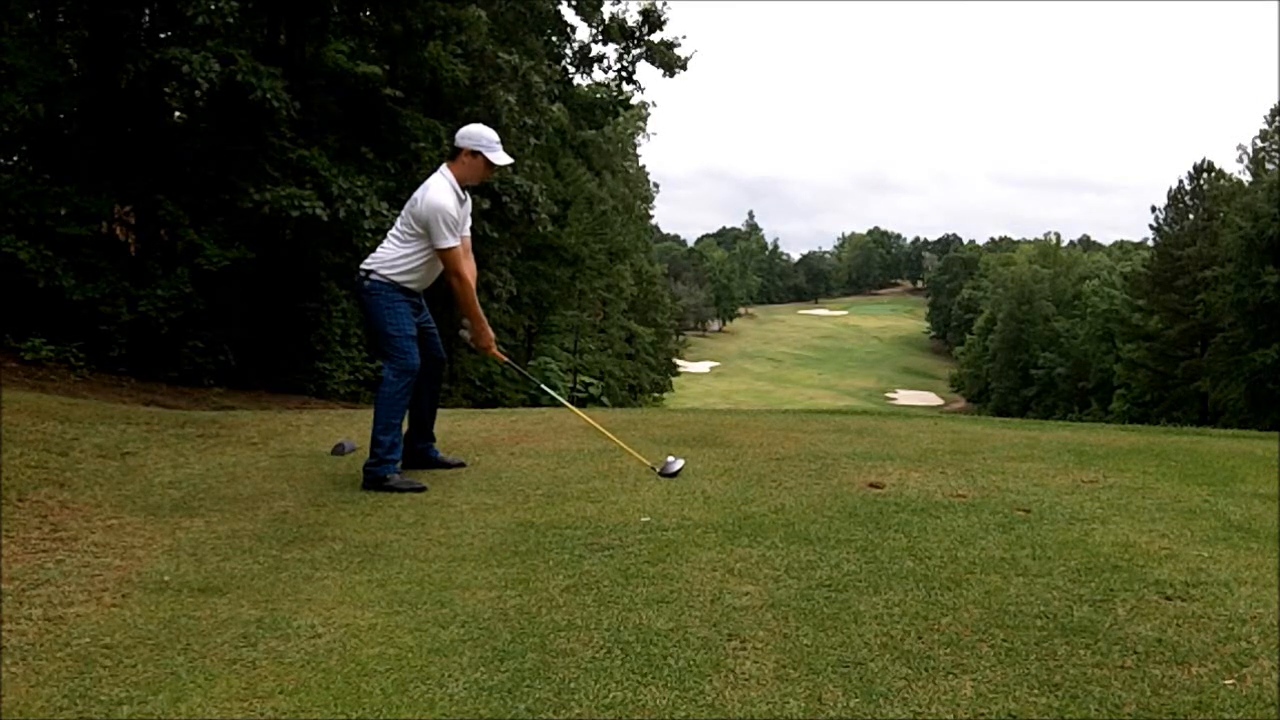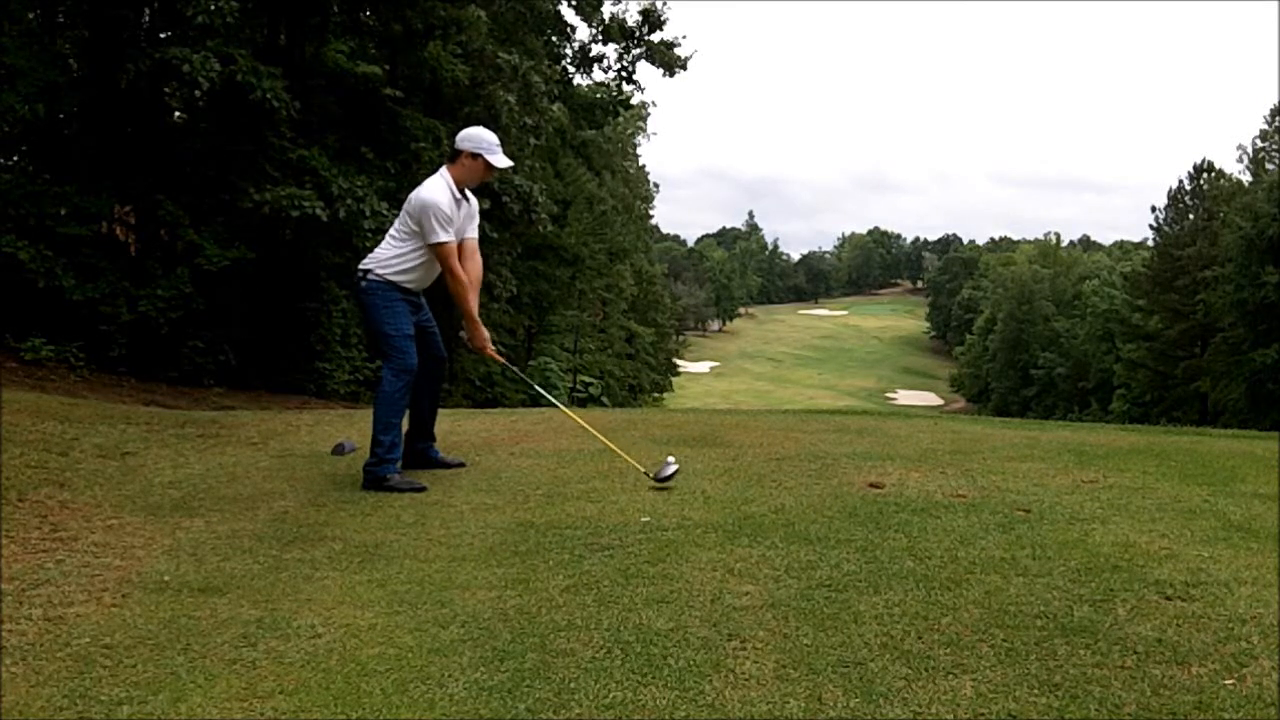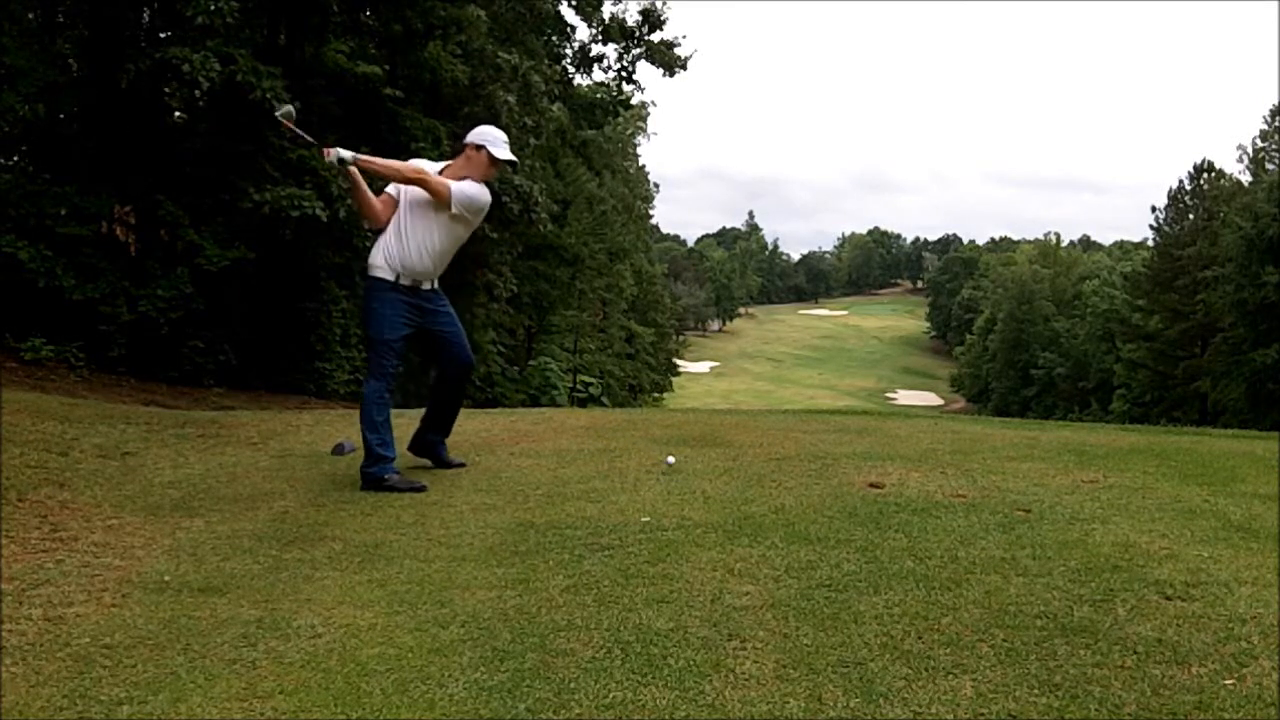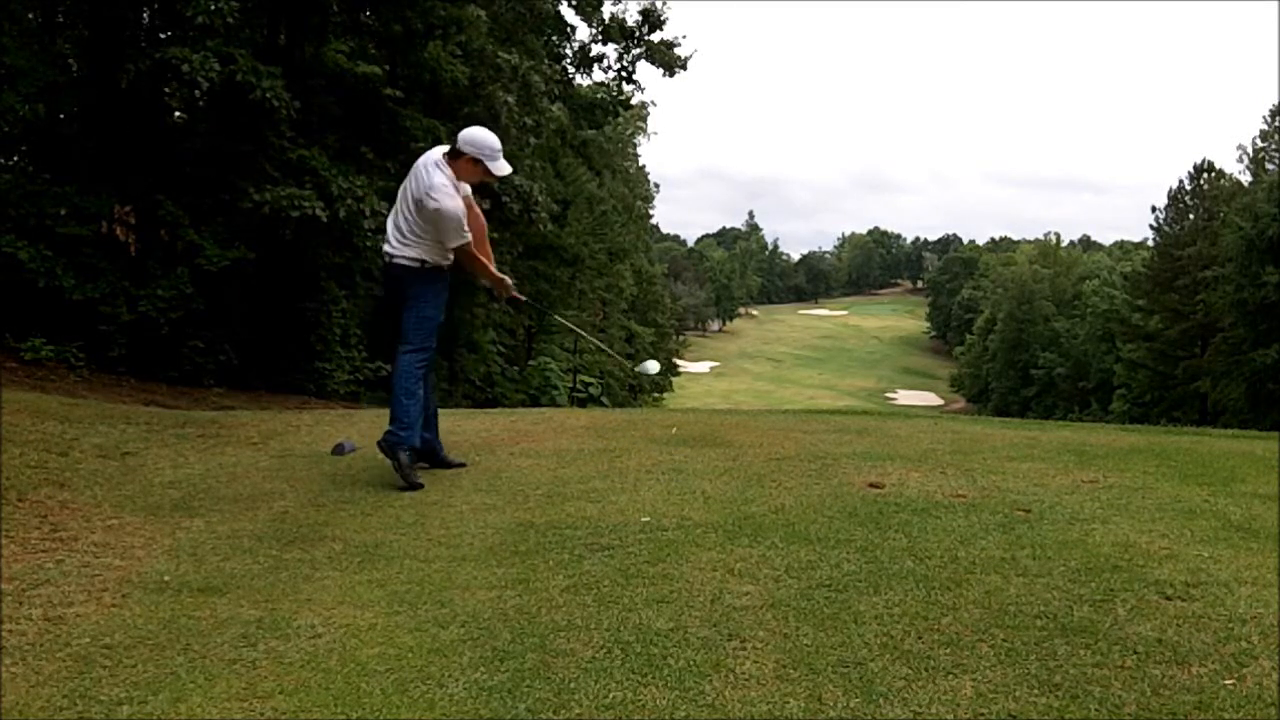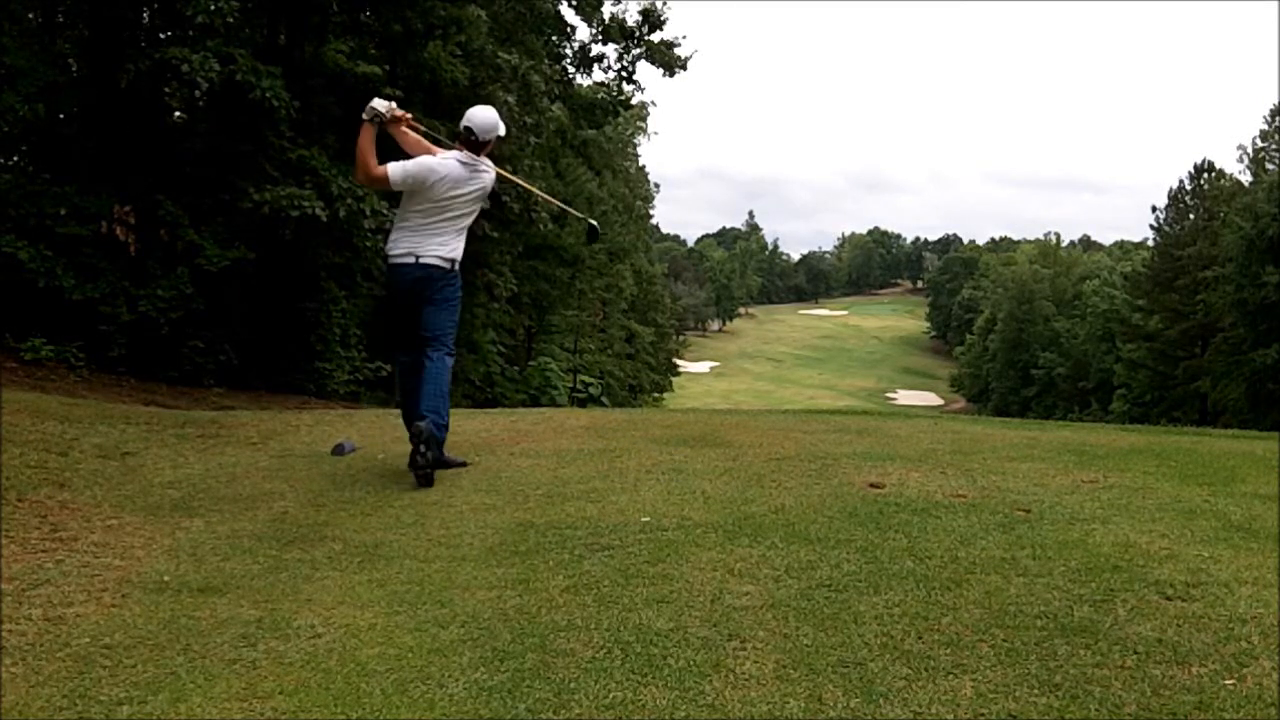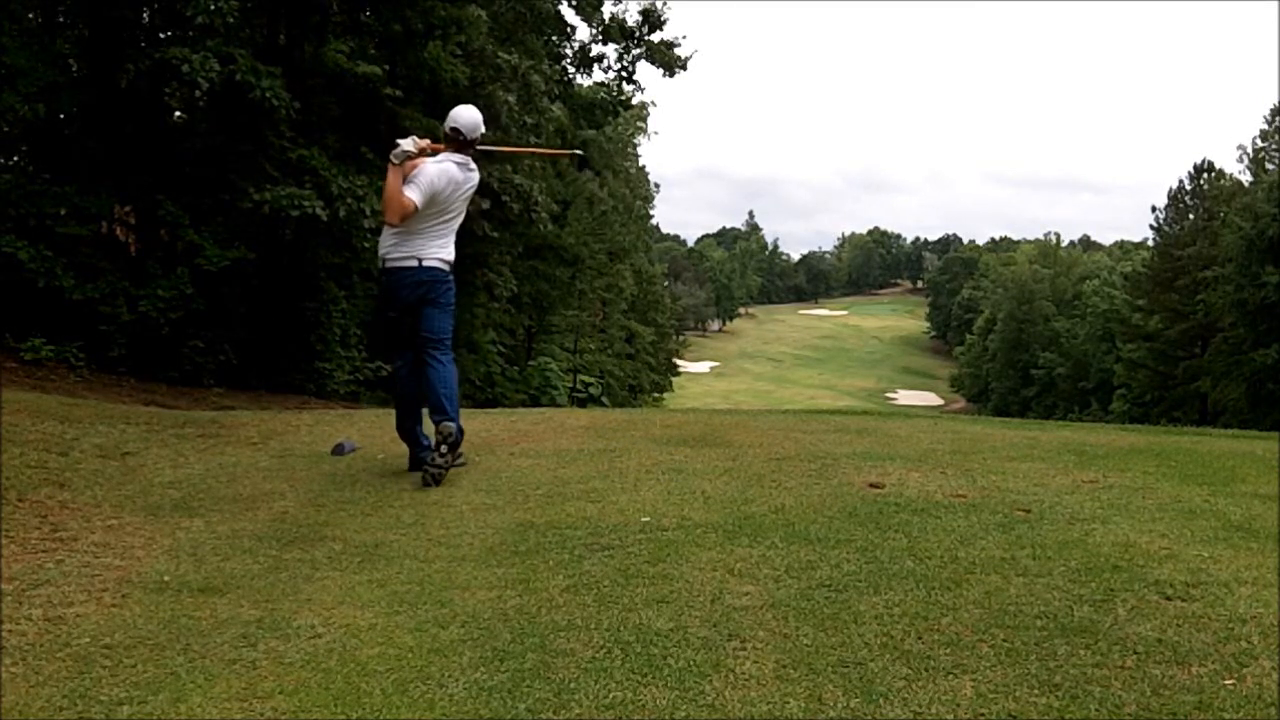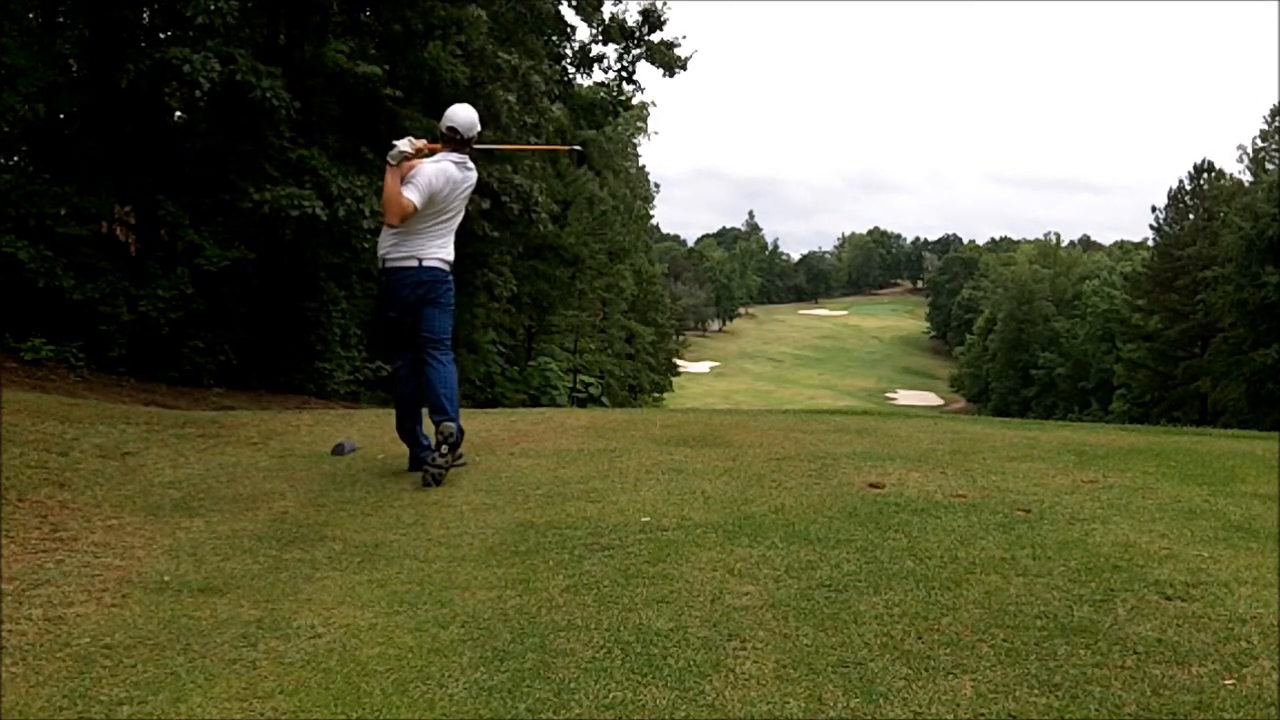
dt=0.4s
person 1, frame 1
left shoulder: (460, 196)
right shoulder: (439, 200)
left elbow: (467, 261)
right elbow: (456, 274)
left wrist: (471, 320)
right wrist: (480, 326)
left hip: (408, 291)
right hip: (384, 287)
left knee: (432, 361)
right knee: (404, 366)
left ankle: (418, 449)
right ankle: (381, 468)
person 1, frame 2
left shoulder: (470, 205)
right shoulder: (434, 198)
left elbow: (472, 262)
right elbow: (450, 268)
left wrist: (472, 318)
right wrist: (475, 327)
left hip: (412, 291)
right hip: (383, 287)
left knee: (433, 362)
right knee: (402, 366)
left ankle: (419, 449)
right ankle: (381, 469)
person 1, frame 3
left shoulder: (477, 198)
right shoulder: (414, 174)
left elbow: (417, 176)
right elbow: (379, 218)
left wrist: (358, 160)
right wrist: (354, 175)
left hip: (427, 291)
right hip: (387, 288)
left knee: (460, 363)
right knee: (382, 373)
left ankle: (429, 442)
right ankle: (377, 469)
person 1, frame 4
left shoulder: (438, 155)
right shoulder: (441, 200)
left elbow: (473, 214)
right elbow: (466, 255)
left wrist: (491, 267)
right wrist: (494, 279)
left hip: (398, 267)
right hip: (423, 275)
left knee: (415, 354)
right knee: (416, 354)
left ankle: (425, 443)
right ankle: (402, 440)
person 1, frame 5
left shoulder: (429, 167)
right shoulder: (487, 174)
left elbow: (367, 176)
left wrist: (371, 122)
right wrist: (402, 129)
left hip: (401, 269)
right hip: (440, 273)
left knee: (409, 356)
right knee: (438, 351)
left ankle: (423, 445)
right ankle: (430, 426)
person 1, frame 6
left shoulder: (432, 171)
right shoulder: (470, 173)
left elbow: (393, 214)
left wrist: (396, 163)
right wrist: (411, 159)
left hip: (399, 273)
right hip: (436, 273)
left knee: (405, 359)
right knee: (438, 352)
left ankle: (418, 447)
right ankle: (446, 425)
person 1, frame 7
left shoulder: (430, 171)
right shoulder: (468, 172)
left elbow: (393, 216)
left wrist: (393, 164)
right wrist: (409, 160)
left hip: (398, 273)
right hip: (435, 273)
left knee: (405, 359)
right knee: (438, 352)
left ankle: (418, 447)
right ankle: (447, 426)
